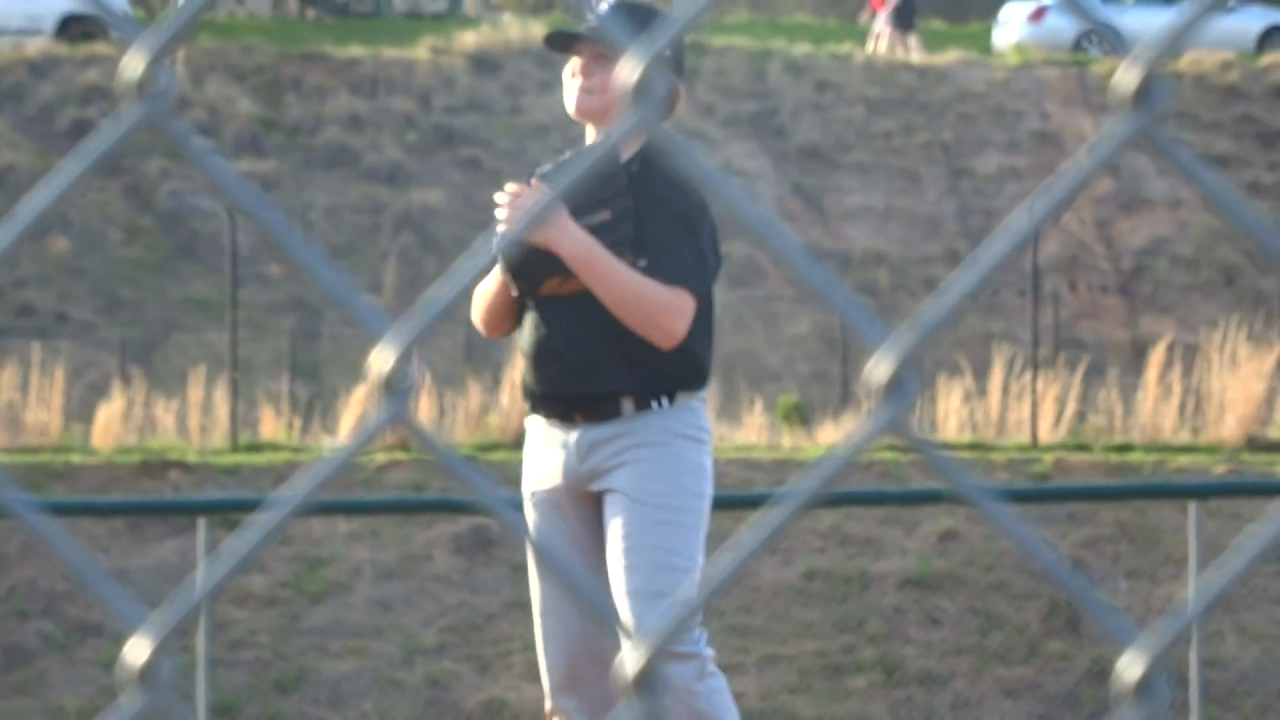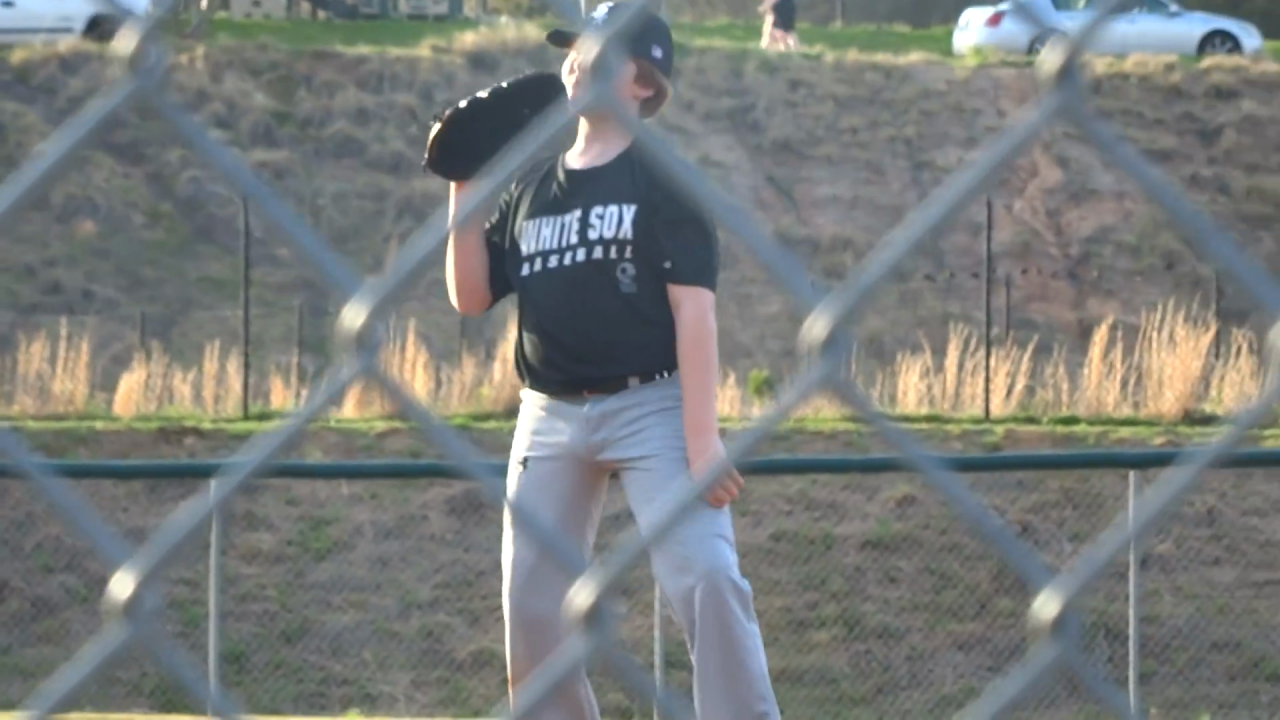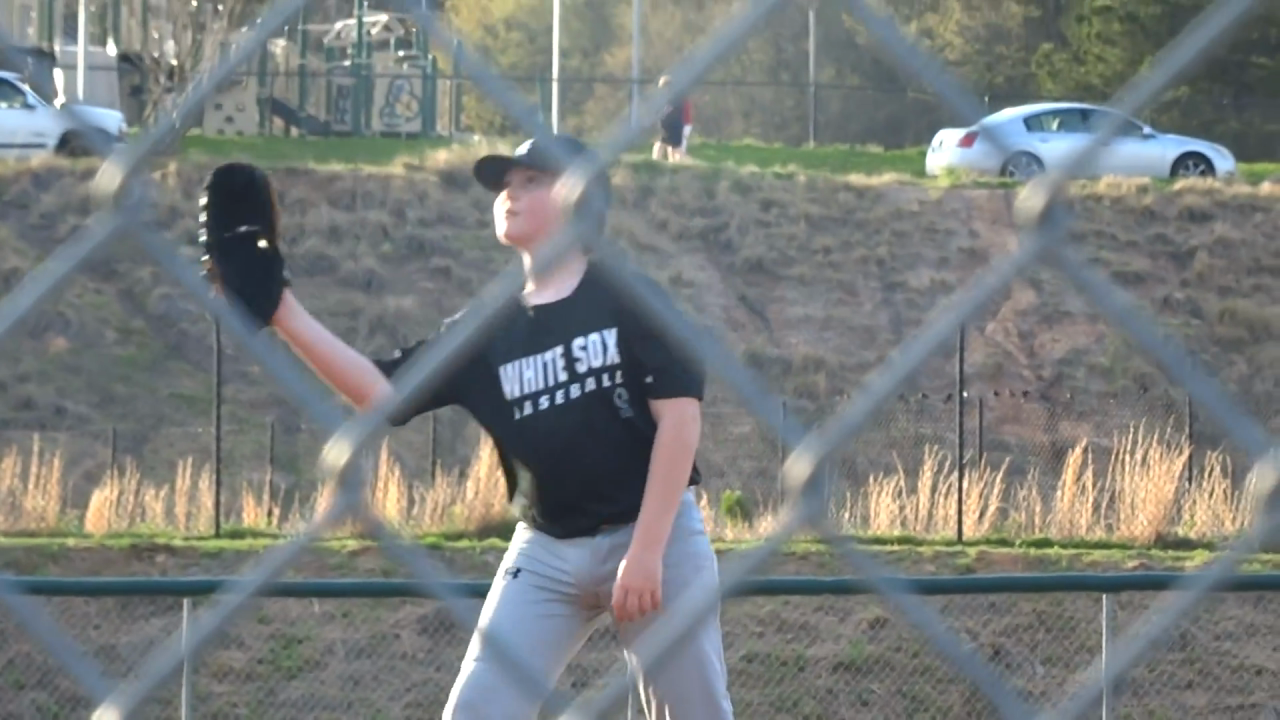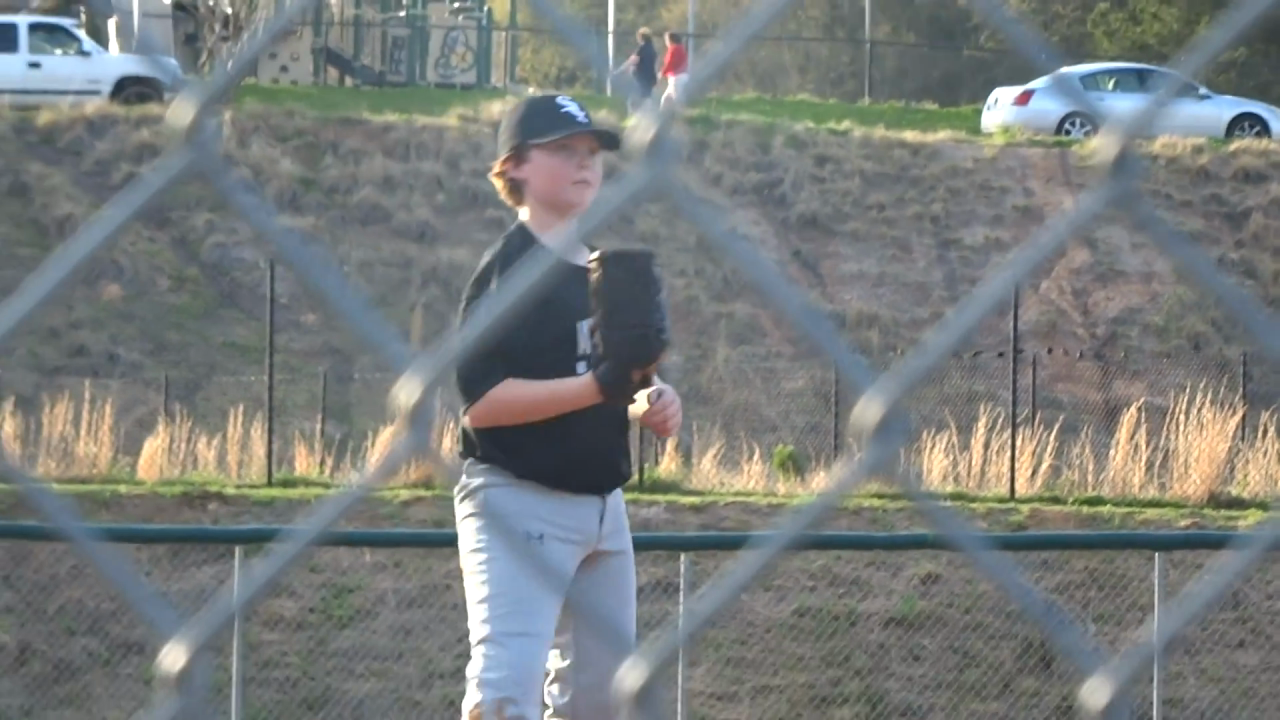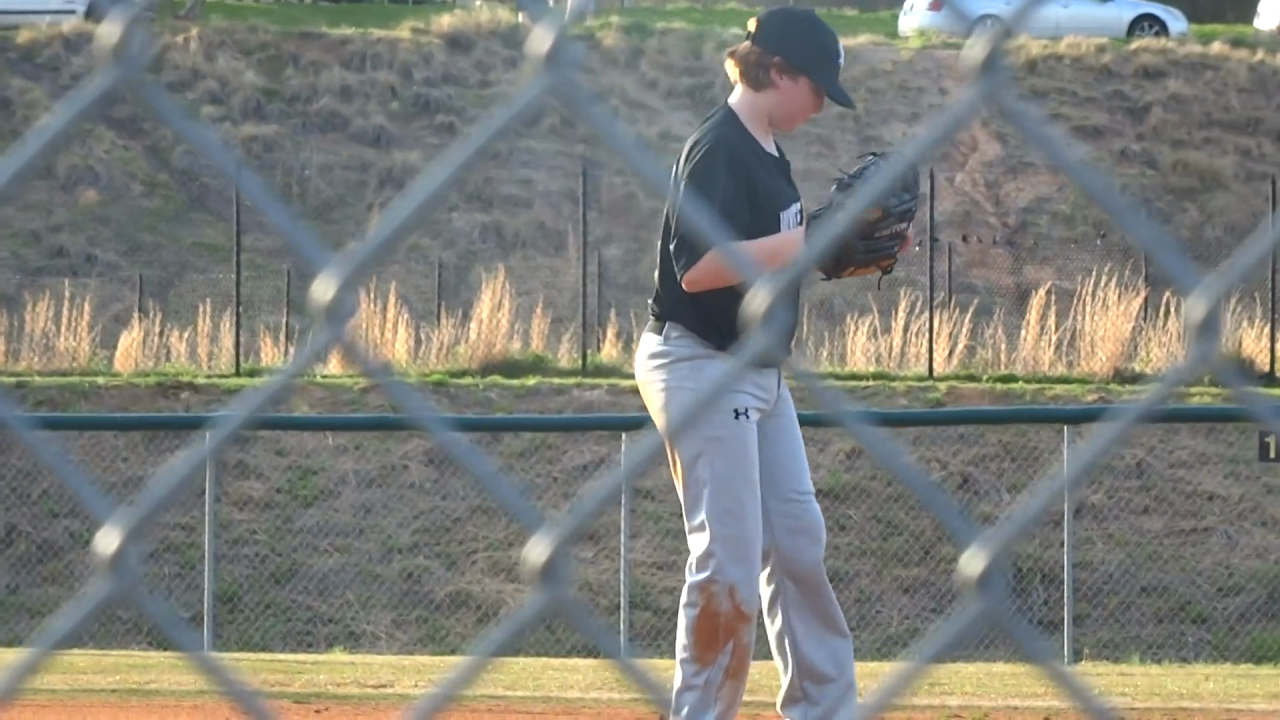
dt=1s
person 1, frame 1
left shoulder: (666, 186)
right shoulder: (549, 191)
left elbow: (668, 321)
right elbow: (490, 320)
left wrist: (564, 240)
right wrist: (518, 249)
left hip: (654, 432)
right hip: (552, 442)
left knee: (660, 638)
right knee: (574, 660)
person 1, frame 2
left shoulder: (665, 182)
right shoulder: (530, 186)
left elbow: (695, 311)
right elbow: (471, 296)
left wrist: (702, 434)
right wrist: (465, 190)
left hip: (650, 409)
right hip: (548, 418)
left knee: (707, 581)
right knee: (534, 607)
person 1, frame 3
left shoulder: (627, 302)
right shoulder: (482, 332)
left elbow: (679, 417)
right elbow: (377, 390)
left wrist: (648, 549)
right wrist: (280, 306)
left hip: (654, 537)
right hip: (547, 549)
person 1, frame 4
right shoulder: (509, 271)
right elbow: (478, 405)
left wrist: (660, 404)
right wrist: (598, 386)
left hip: (601, 508)
right hip: (515, 504)
person 1, frame 5
left shoulder: (769, 155)
right shoulder: (718, 149)
right elbow: (695, 268)
right wrist: (810, 241)
left hip: (758, 373)
right hip: (697, 370)
left knee: (799, 541)
right knee: (727, 549)
